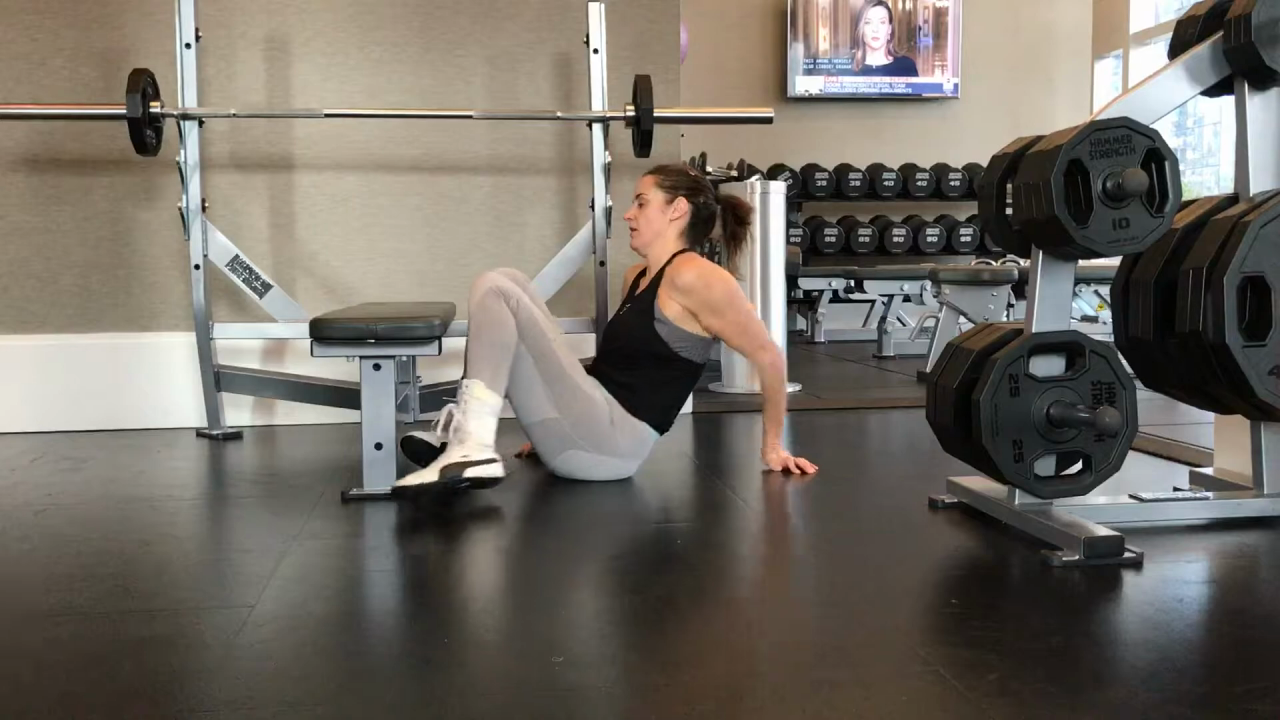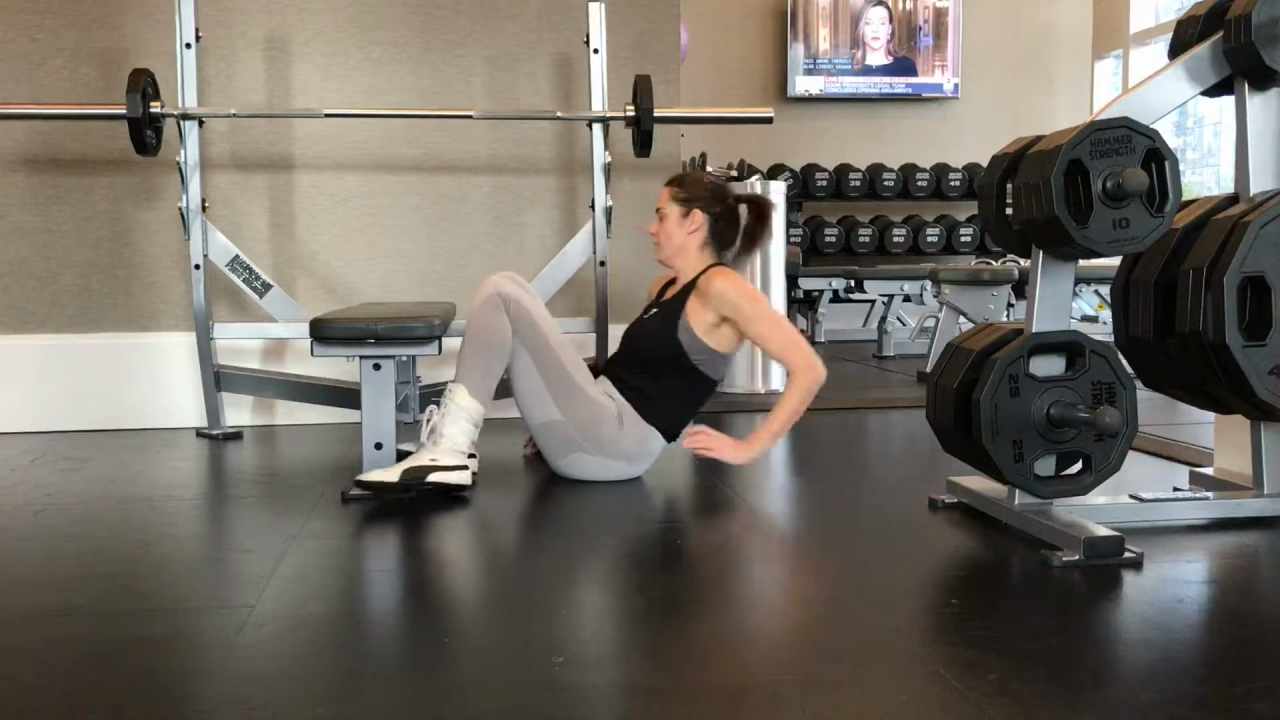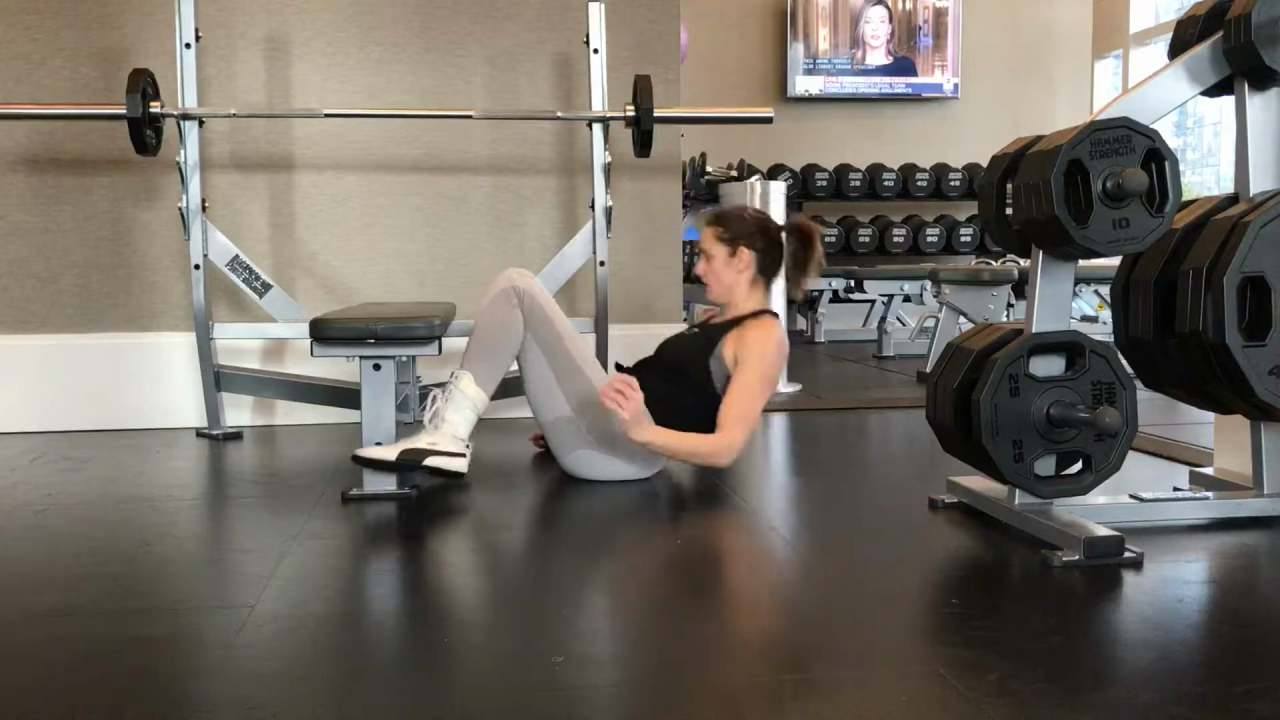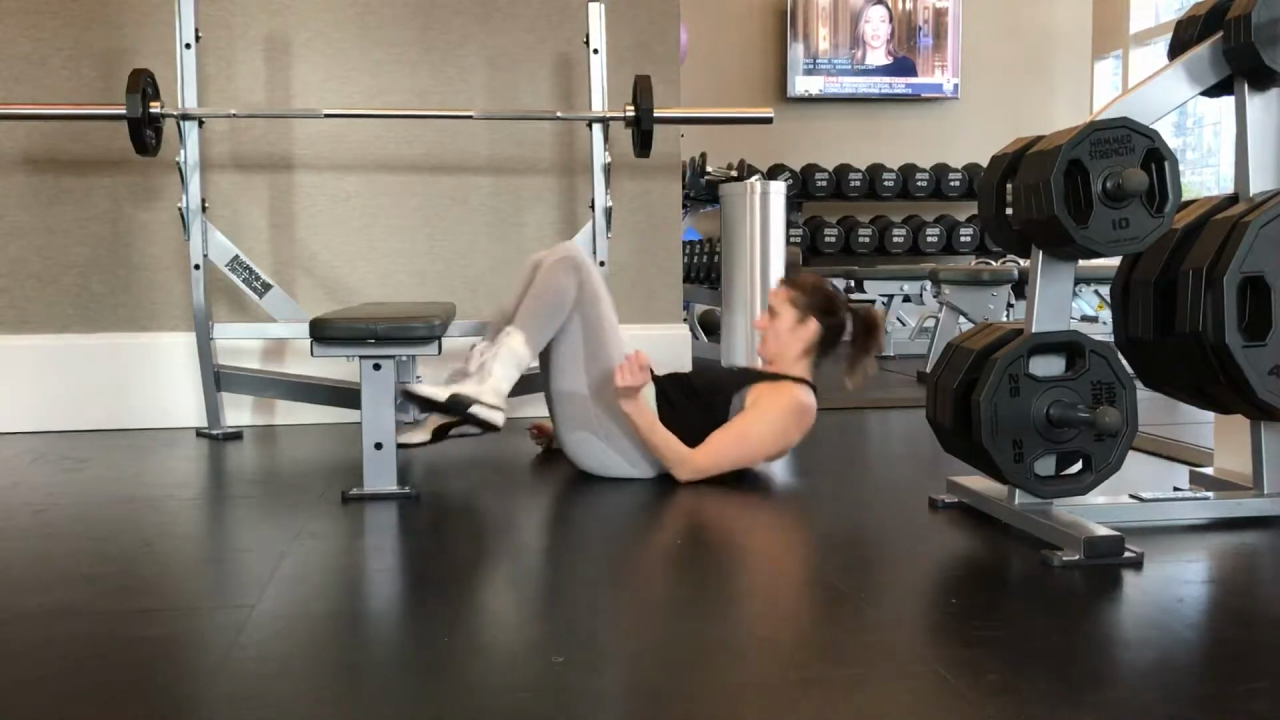
dt=0.2s
person 1, frame 1
left shoulder: (695, 278)
right shoulder: (638, 278)
left elbow: (767, 356)
left wrist: (772, 447)
right wrist: (555, 425)
left hip: (605, 446)
right hip: (589, 431)
left knee: (493, 291)
right knee: (506, 284)
left ankle: (475, 452)
right ankle: (466, 433)
person 1, frame 2
left shoulder: (720, 288)
right shoulder: (670, 286)
left elbow: (809, 370)
left wrist: (749, 447)
right wrist: (561, 421)
left hip: (614, 445)
right hip: (596, 428)
left knee: (500, 296)
right knee: (508, 288)
left ankle: (448, 452)
right ankle: (449, 439)
person 1, frame 3
left shoulder: (763, 337)
right shoulder: (726, 321)
left elbow: (724, 448)
left wrist: (642, 429)
left hip: (619, 446)
right hip: (611, 428)
left knee: (515, 289)
right knee: (517, 291)
left ankle: (447, 437)
right ankle: (444, 432)
person 1, frame 4
left shoulder: (793, 403)
right shoulder: (769, 380)
left elbow: (688, 466)
left wrist: (632, 406)
left hip: (622, 444)
right hip: (615, 425)
left knee: (569, 262)
right knee: (554, 264)
left ankle: (484, 391)
right ankle: (474, 387)
